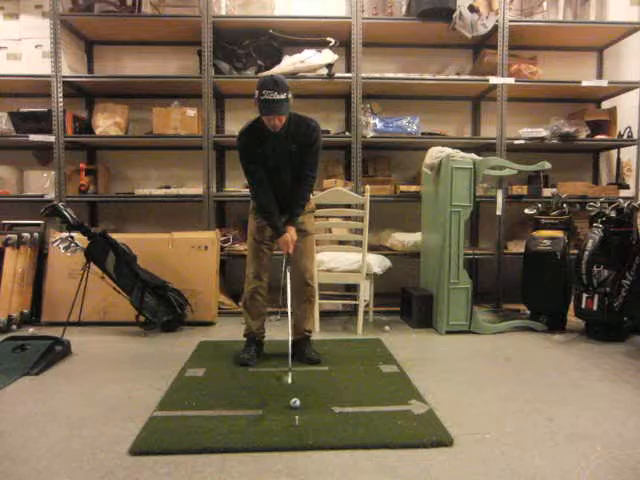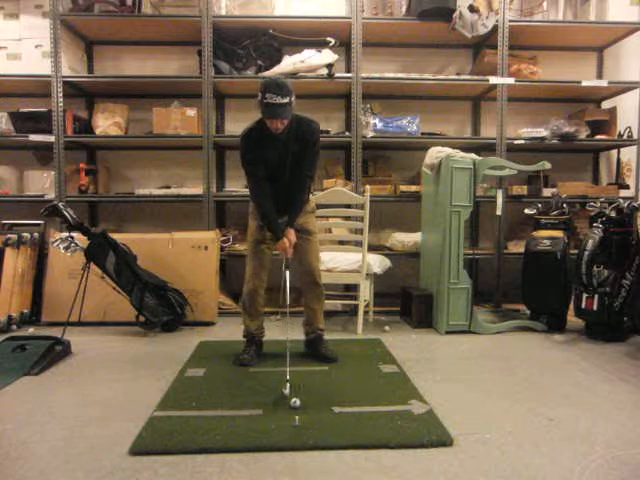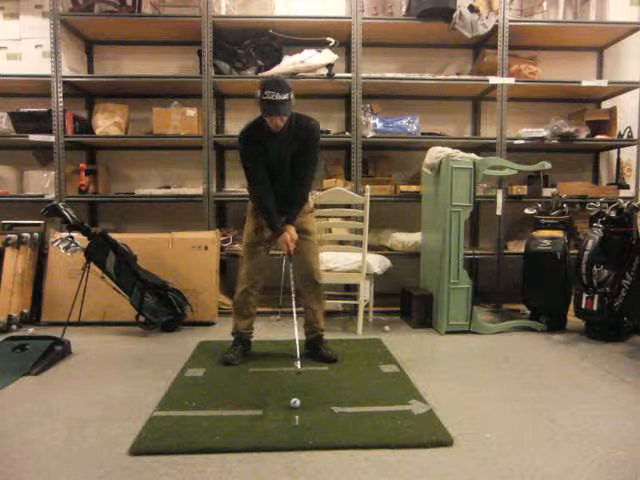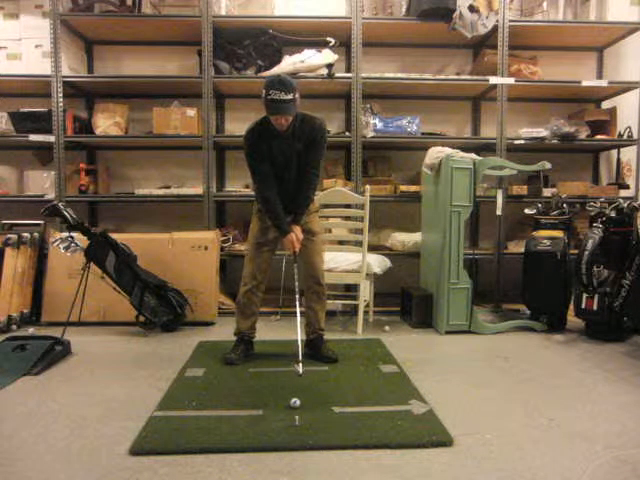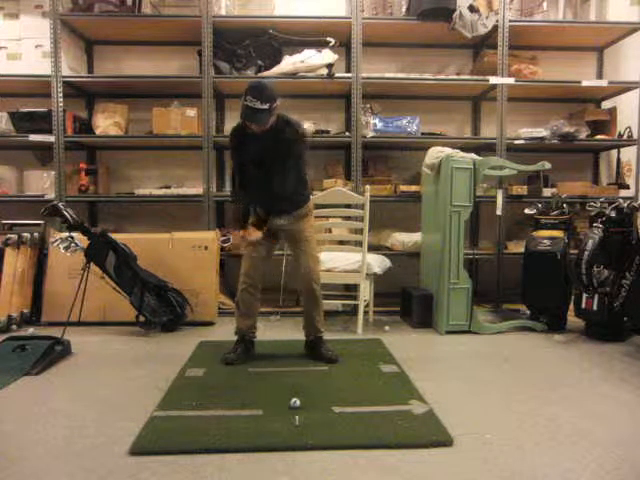
dt=0.7s
person 1, frame 1
left shoulder: (309, 129)
right shoulder: (248, 136)
left elbow: (307, 179)
right elbow: (258, 186)
left wrist: (292, 223)
right wrist: (278, 229)
left hip: (299, 209)
right hip: (263, 211)
left knee: (304, 276)
right knee: (256, 276)
left ankle: (302, 339)
right ankle: (254, 339)
person 1, frame 2
left shoulder: (309, 131)
right shoulder: (250, 138)
left elbow: (304, 181)
right elbow: (258, 189)
left wrist: (291, 225)
right wrist: (277, 233)
left hip: (300, 208)
right hip: (263, 211)
left knee: (311, 274)
right knee: (254, 275)
left ankle: (314, 337)
right ankle: (253, 340)
person 1, frame 3
left shoulder: (309, 128)
right shoulder: (249, 135)
left elbow: (305, 179)
right elbow: (258, 186)
left wrist: (291, 222)
right wrist: (277, 228)
left hip: (299, 207)
right hip: (262, 209)
left knee: (310, 273)
right knee: (249, 274)
left ankle: (315, 338)
right ankle: (241, 338)
person 1, frame 4
left shoulder: (314, 128)
right shoulder: (254, 136)
left elbow: (310, 178)
right elbow: (265, 186)
left wrist: (298, 222)
right wrist: (284, 229)
left hip: (304, 209)
right hip: (268, 210)
left knee: (314, 274)
right knee: (253, 275)
left ankle: (314, 338)
right ankle: (244, 339)
person 1, frame 5
left shoulder: (292, 133)
right shoulder: (239, 135)
left elbow: (282, 184)
right elbow: (240, 182)
left wrist: (260, 226)
right wrist: (244, 223)
left hip: (296, 211)
right hip: (260, 211)
left knee: (310, 276)
right knee: (249, 275)
left ankle: (314, 339)
right ankle: (245, 339)
